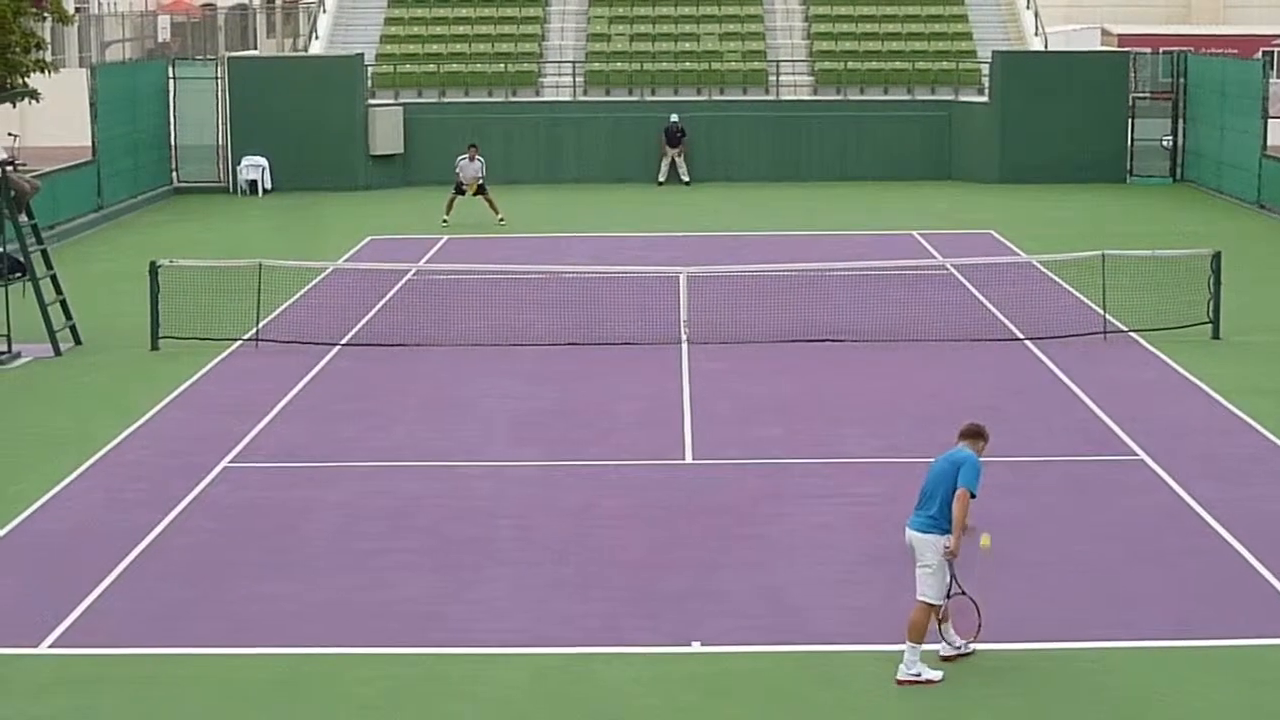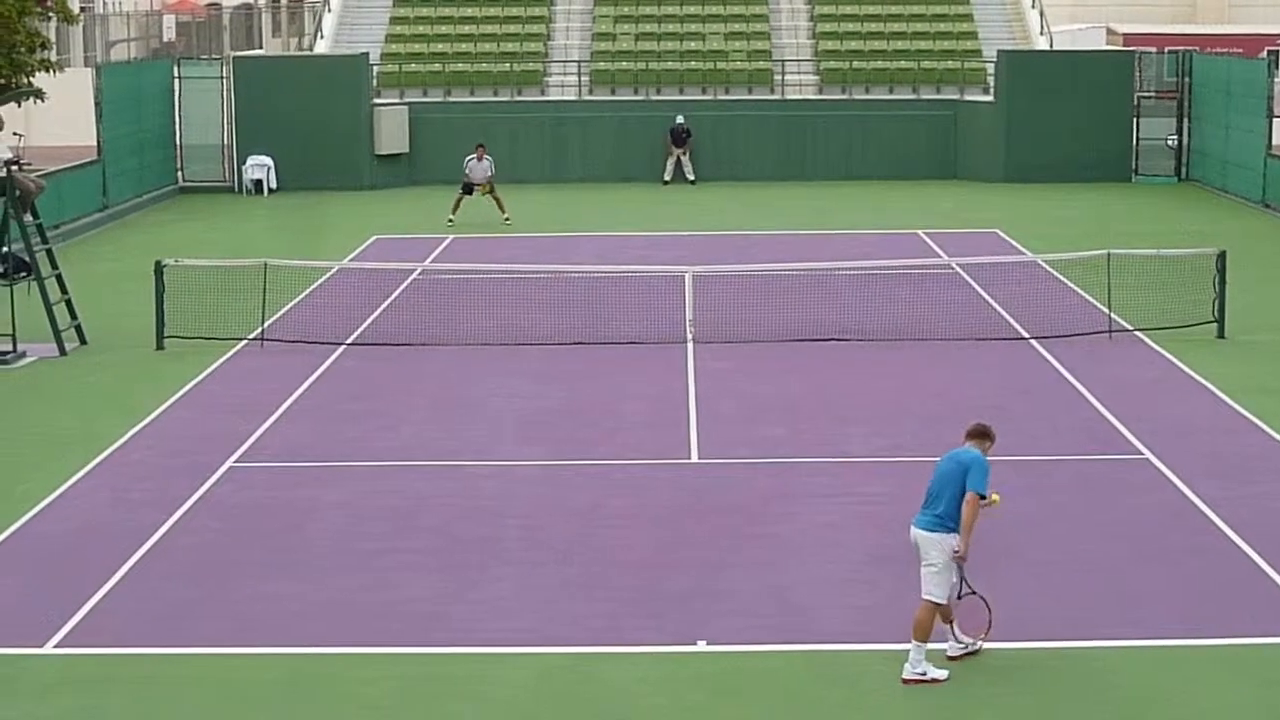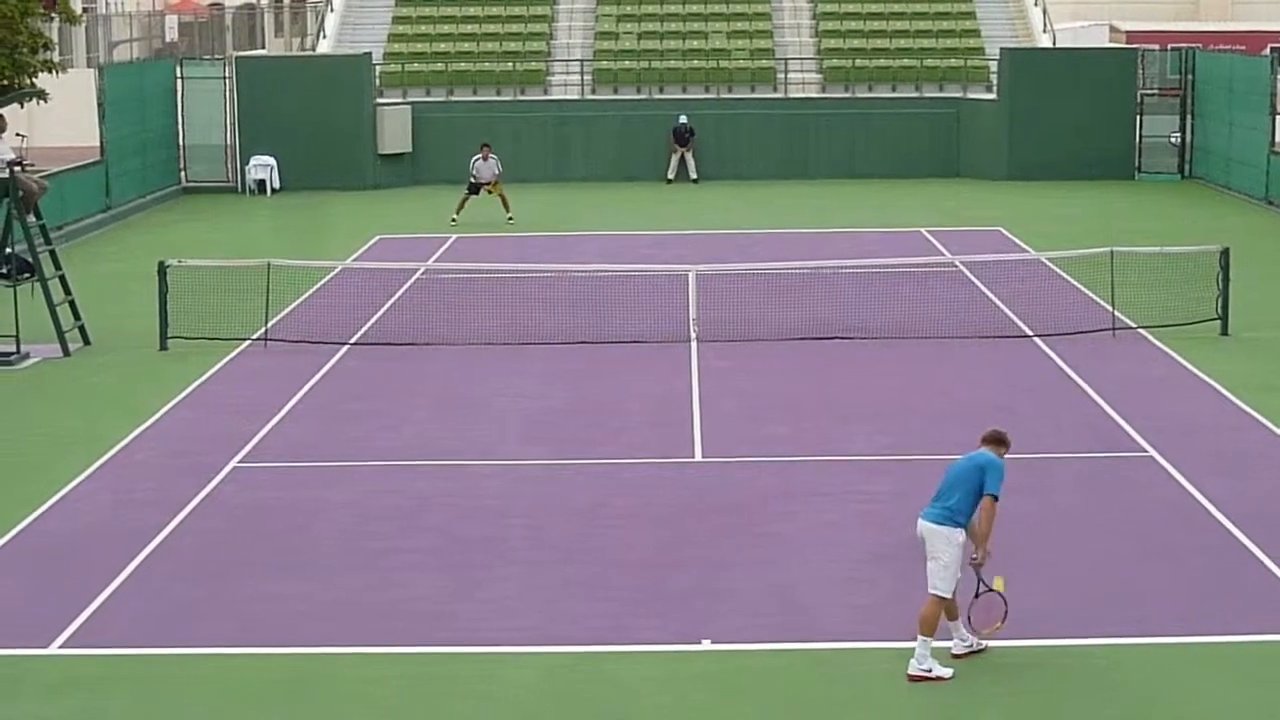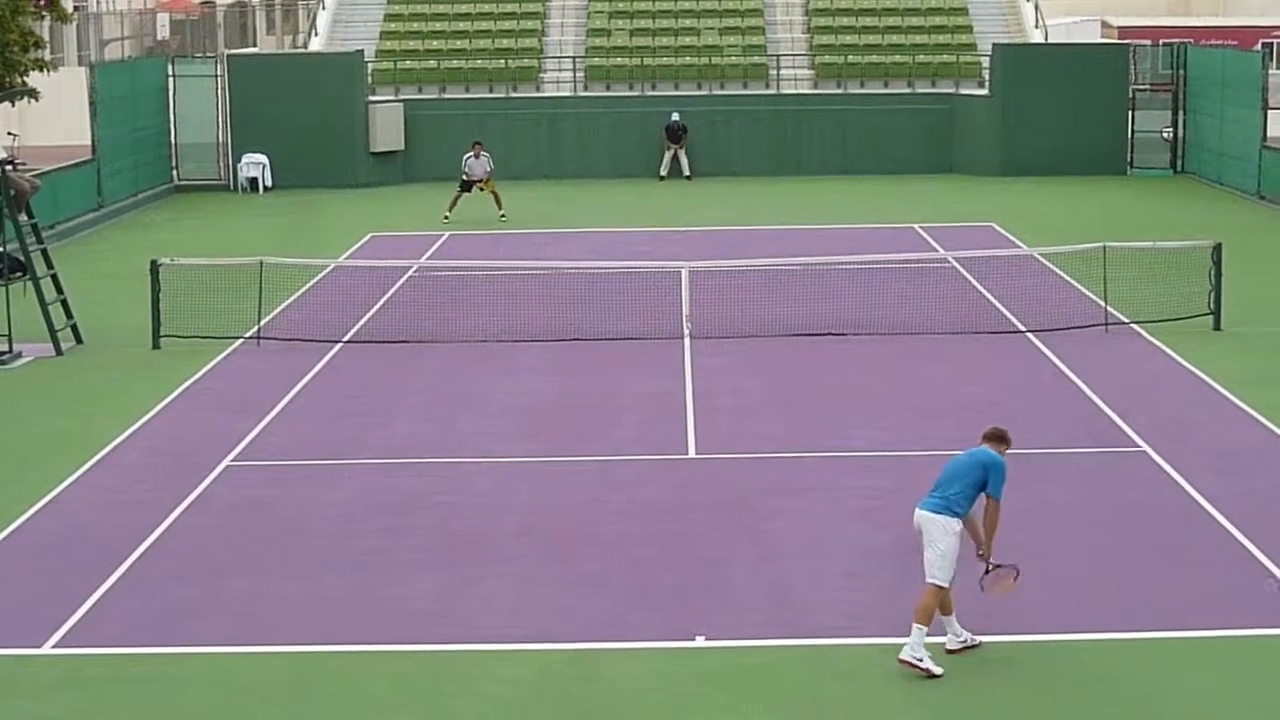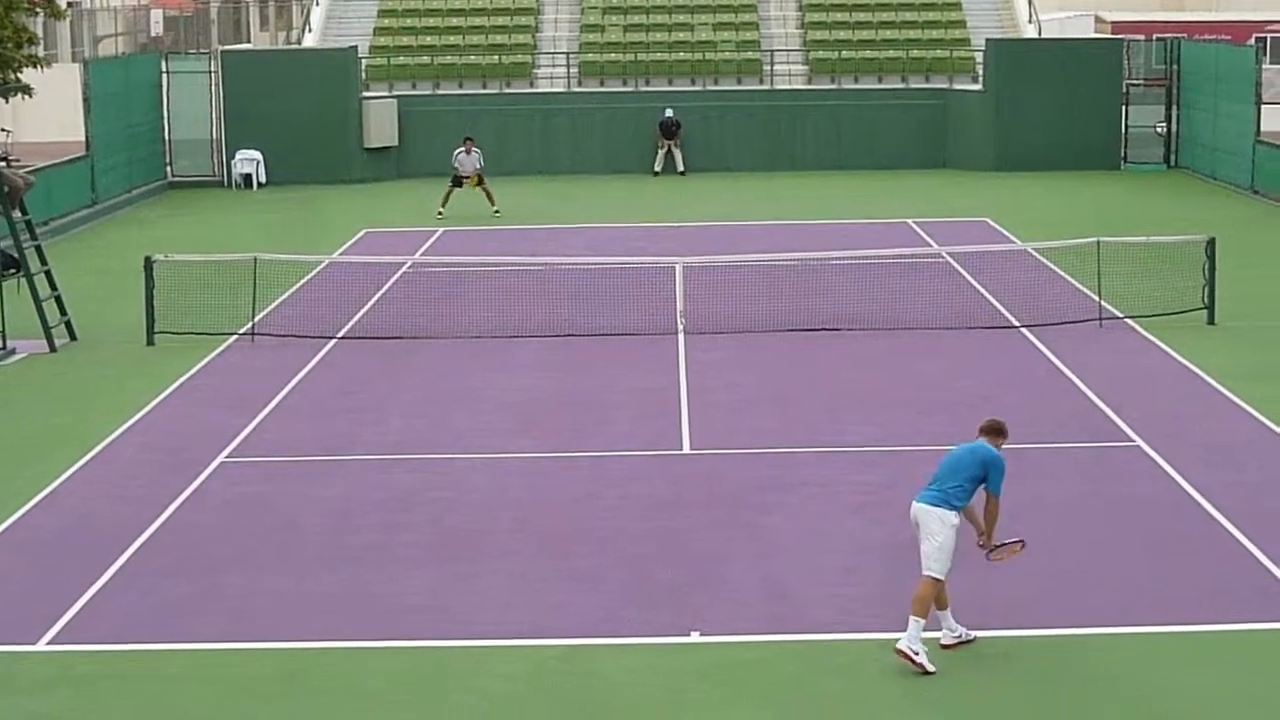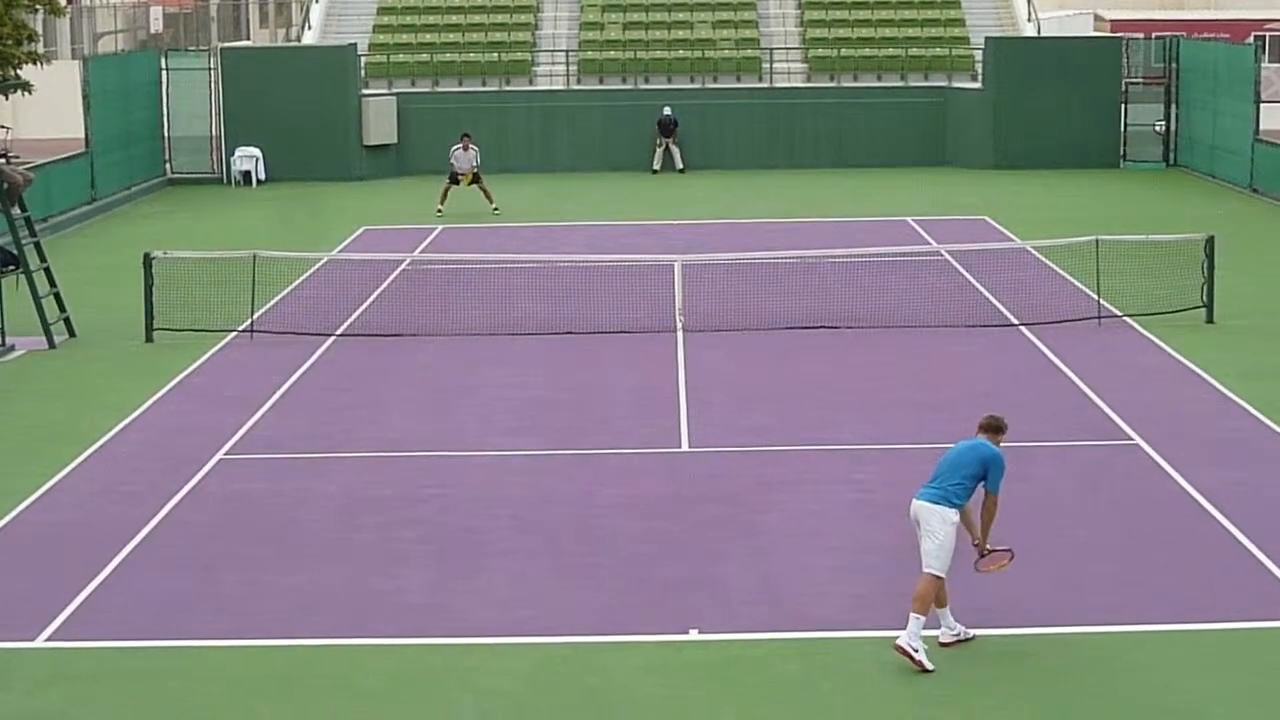
dt=0.2s
person 1, frame 1
left shoulder: (944, 458)
right shoulder: (971, 460)
right elbow: (961, 497)
left wrist: (958, 525)
right wrist: (956, 539)
left hip: (917, 527)
right hip: (932, 535)
left knee: (939, 590)
right knee: (927, 601)
left ankle: (951, 643)
right ankle: (909, 667)
person 1, frame 2
left shoulder: (949, 458)
right shoulder: (979, 460)
right elbow: (970, 501)
left wrist: (981, 504)
right wrist: (964, 542)
left hip: (922, 527)
right hip: (938, 535)
left knee: (942, 590)
right knee: (932, 599)
left ankle: (957, 643)
right ankle: (915, 666)
person 1, frame 3
left shoulder: (966, 460)
right shoulder: (994, 464)
right elbow: (987, 506)
left wrist: (977, 545)
right wrist: (981, 549)
left hip: (929, 522)
right hip: (944, 529)
left knee: (948, 586)
right knee: (938, 594)
left ankle: (962, 640)
right ankle: (920, 663)
person 1, frame 4
left shoulder: (965, 457)
right shoulder: (996, 462)
right elbow: (992, 507)
left wrist: (978, 541)
right wrist: (987, 547)
left hip: (925, 512)
right hip: (941, 520)
left knee: (941, 580)
right knee: (935, 585)
left ankle: (956, 636)
right ankle: (914, 649)
person 1, frame 5
left shoulder: (962, 450)
right shoulder: (994, 458)
right elbow: (992, 503)
left wrist: (980, 530)
right wrist: (988, 537)
left hip: (921, 505)
right hip: (939, 513)
left knee: (937, 574)
right knee: (932, 577)
left ankle: (951, 631)
right ankle: (911, 641)
person 1, frame 6
left shoulder: (961, 447)
right shoulder: (995, 456)
right elbow: (990, 502)
left wrist: (974, 534)
right wrist: (984, 538)
left hip: (921, 503)
right hip: (939, 511)
left knee: (937, 572)
right knee: (932, 575)
left ankle: (949, 629)
right ankle: (911, 638)
